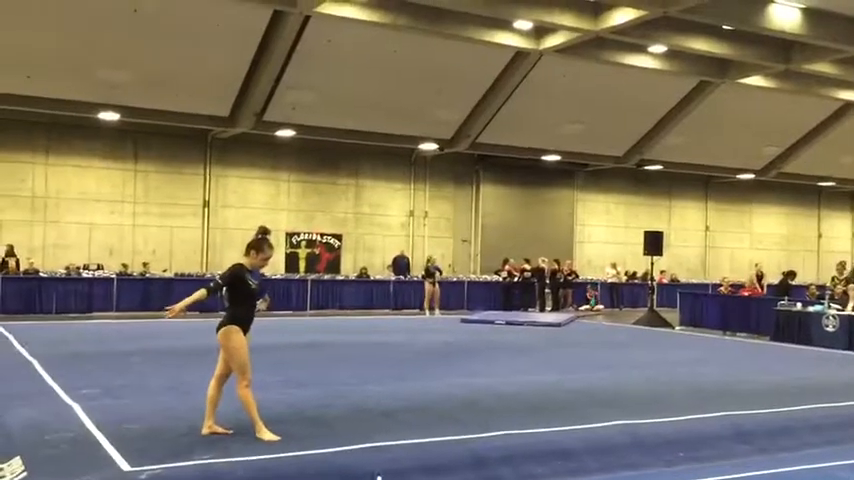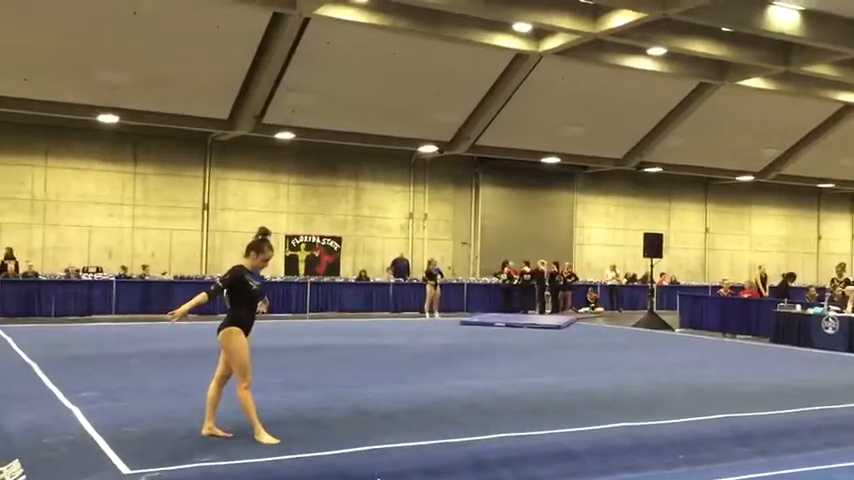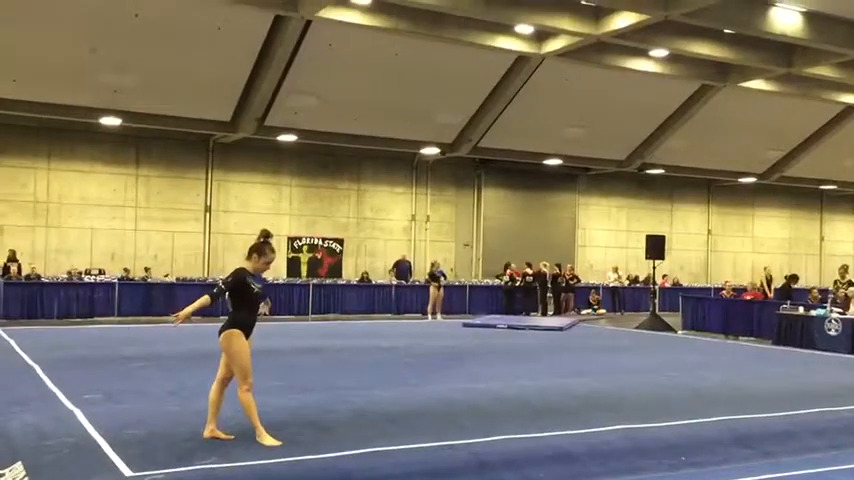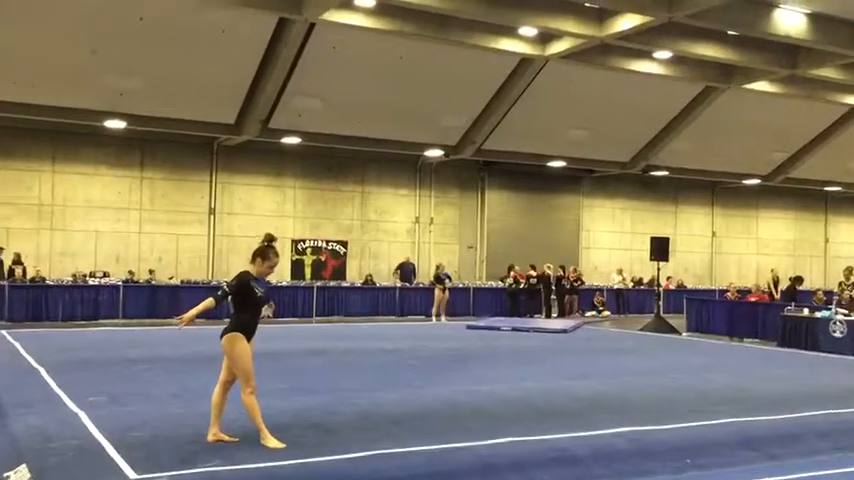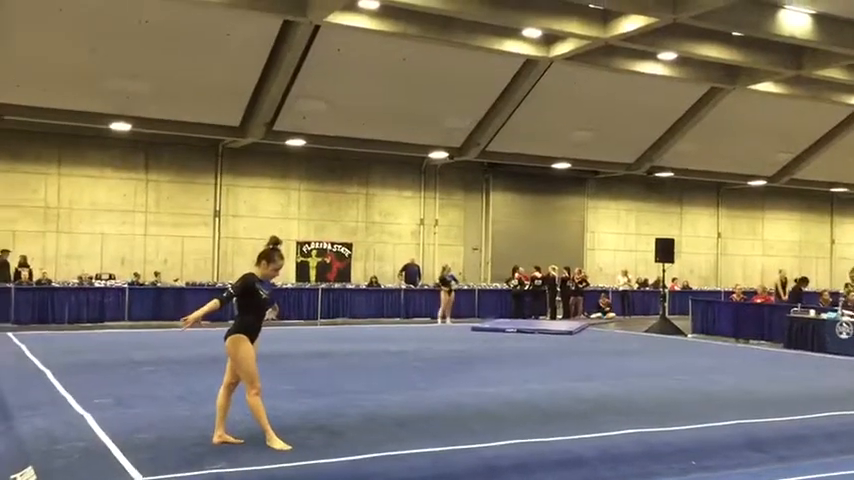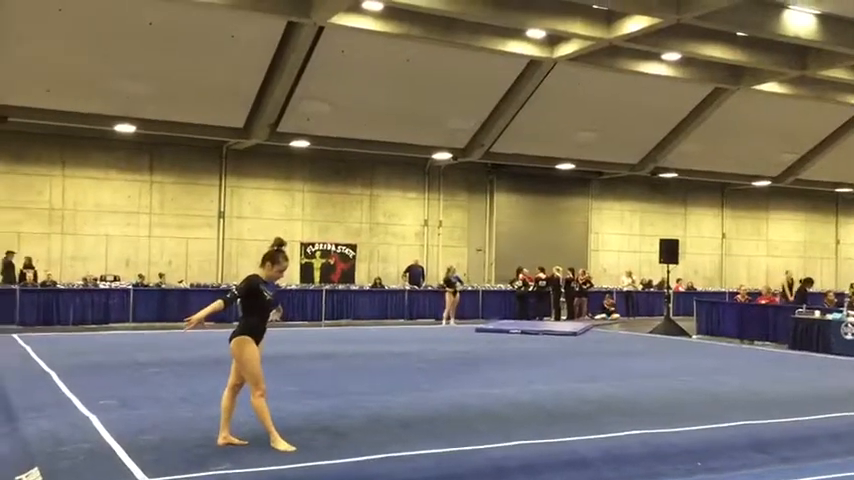
dt=0.1s
person 1, frame 1
left shoulder: (254, 274)
right shoulder: (237, 271)
right elbow: (212, 289)
left wrist: (262, 301)
right wrist: (184, 303)
left hip: (239, 329)
right hip: (231, 328)
left knee: (221, 376)
right knee: (245, 380)
left ankle: (209, 424)
right ankle: (259, 428)
person 1, frame 2
left shoulder: (254, 275)
right shoulder: (237, 273)
right elbow: (212, 292)
left wrist: (261, 303)
right wrist: (186, 307)
left hip: (240, 330)
right hip: (232, 330)
left knee: (221, 378)
right knee: (245, 381)
left ankle: (209, 425)
right ankle: (258, 431)
person 1, frame 3
left shoulder: (255, 278)
right shoulder: (239, 275)
right elbow: (215, 294)
left wrist: (263, 305)
right wrist: (189, 310)
left hip: (241, 333)
right hip: (233, 333)
left knee: (222, 380)
right knee: (246, 384)
left ankle: (210, 428)
right ankle: (260, 432)
person 1, frame 4
left shoulder: (258, 281)
right shoulder: (243, 279)
right elbow: (219, 297)
left wrist: (266, 308)
right wrist: (194, 312)
left hip: (243, 336)
right hip: (235, 336)
left knee: (225, 383)
right knee: (249, 387)
left ankle: (214, 431)
right ankle: (264, 435)
person 1, frame 5
left shoulder: (263, 284)
right shoulder: (248, 281)
right elbow: (223, 299)
left wrist: (271, 310)
right wrist: (199, 313)
left hip: (247, 338)
right hip: (238, 337)
left knee: (229, 385)
right knee: (254, 388)
left ankle: (219, 433)
right ankle: (270, 436)
person 1, frame 6
left shoulder: (267, 285)
right shoulder: (252, 282)
right elbow: (228, 299)
left wrist: (275, 311)
right wrist: (202, 314)
left hip: (253, 339)
right hip: (243, 339)
left knee: (234, 386)
right knee: (259, 390)
left ankle: (224, 434)
right ankle: (274, 437)
